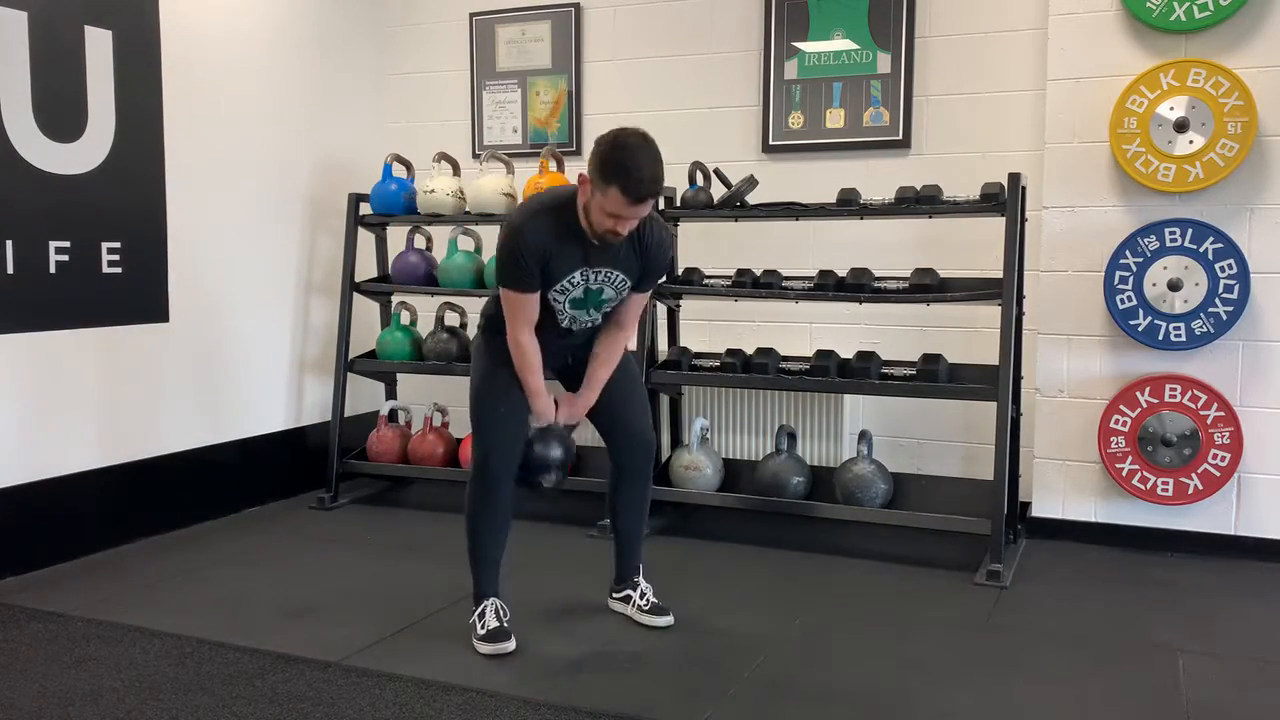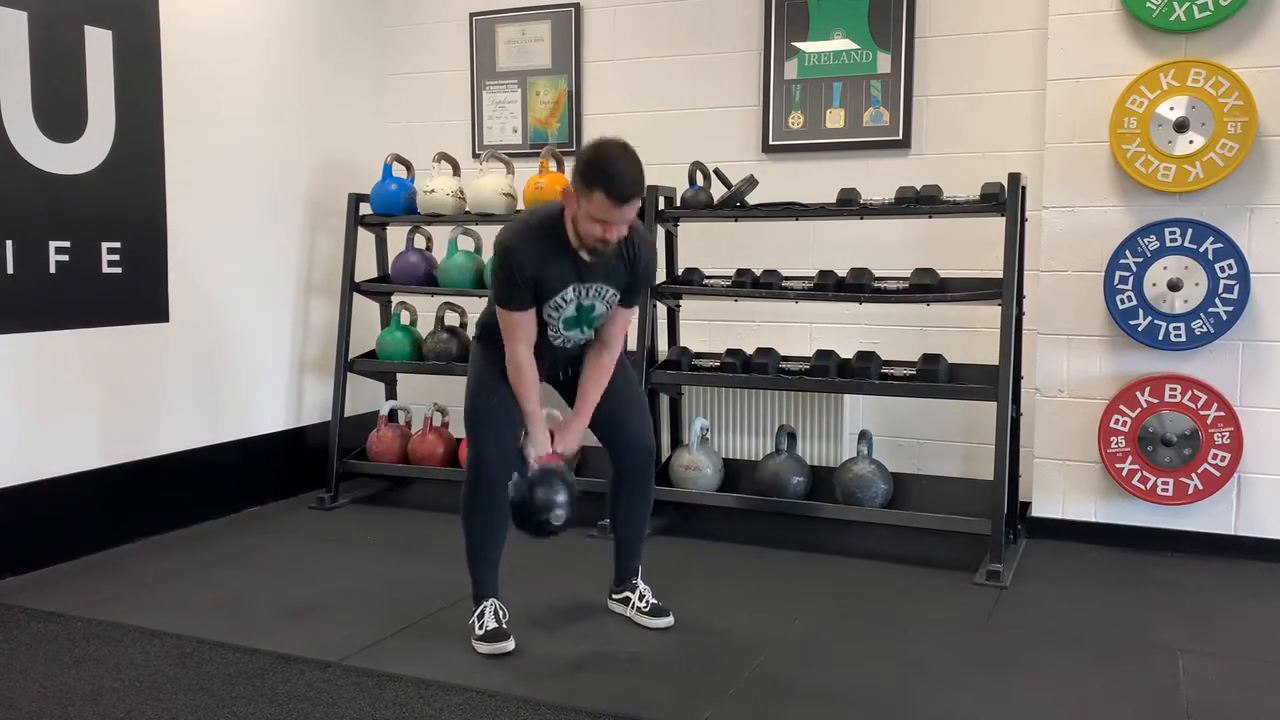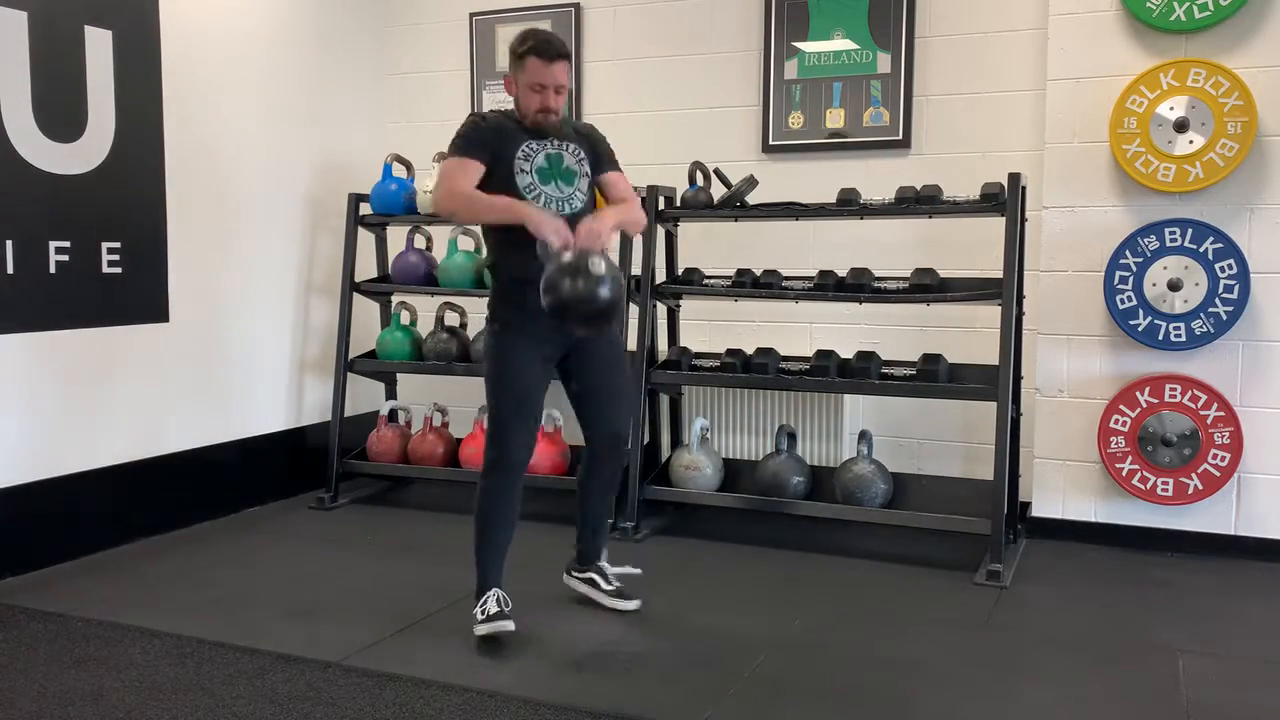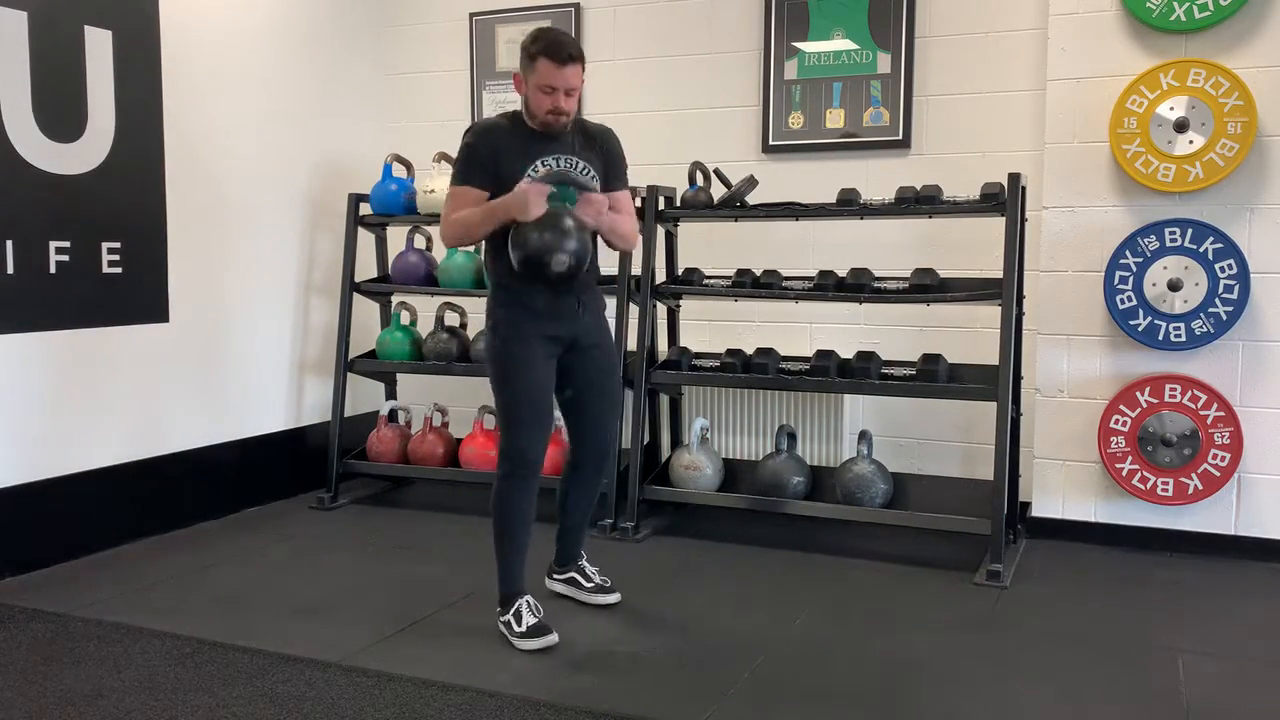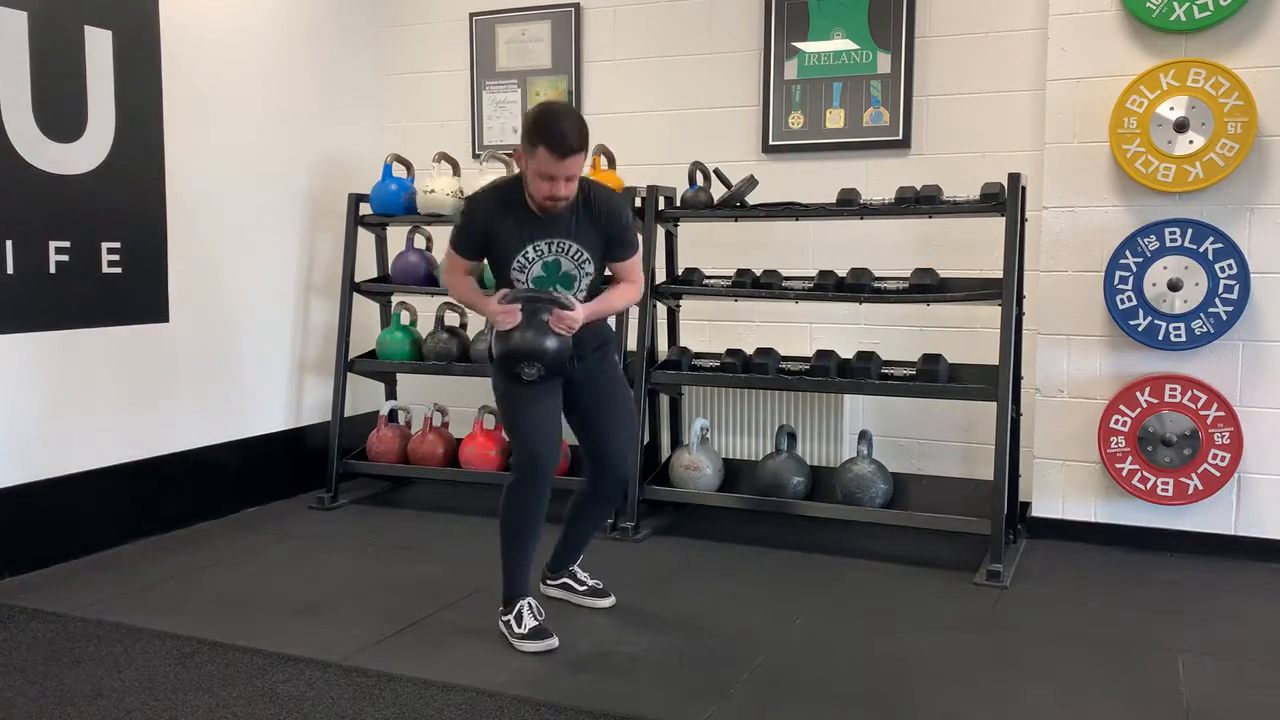
dt=0.4s
person 1, frame 1
left shoulder: (654, 240)
right shoulder: (532, 227)
left elbow: (622, 325)
right elbow: (521, 331)
left wrist: (584, 400)
right wrist: (540, 405)
left hip: (593, 338)
right hip: (512, 335)
left knee: (637, 444)
right knee: (496, 460)
left ankle: (627, 583)
right ankle: (486, 602)
person 1, frame 2
left shoulder: (638, 249)
right shoulder: (521, 243)
left elbow: (608, 344)
right elbow: (519, 349)
left wrist: (575, 424)
right wrist: (534, 430)
left hip: (586, 352)
right hip: (507, 346)
left knee: (638, 449)
right knee: (490, 463)
left ankle: (626, 584)
right ankle: (486, 601)
person 1, frame 3
left shoulder: (586, 138)
right shoulder: (485, 131)
left elbow: (637, 215)
right elbow: (451, 195)
left wrist: (610, 216)
right wrist: (529, 212)
right hip: (518, 312)
left knee: (611, 441)
right knee: (509, 454)
left ankle: (587, 564)
right ankle: (489, 590)
person 1, frame 4
left shoulder: (600, 142)
right shoulder: (489, 139)
left elbow: (630, 238)
right elbow: (451, 229)
left wrist: (602, 214)
right wrist: (509, 204)
left hip: (586, 313)
right hip: (521, 318)
left knee: (597, 447)
right knee: (524, 455)
left ankle: (568, 565)
right ankle: (511, 599)
person 1, frame 5
left shoulder: (607, 208)
right shoulder: (487, 208)
left elbow: (633, 283)
right elbow: (455, 273)
left wrist: (588, 311)
right wrist: (488, 307)
left hip: (591, 351)
left knee: (617, 467)
right knee: (538, 460)
left ankle: (561, 569)
right ankle: (514, 601)
